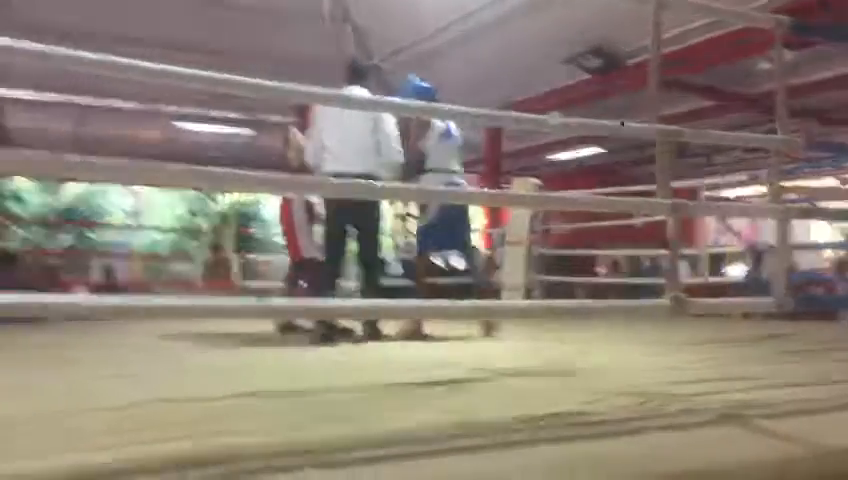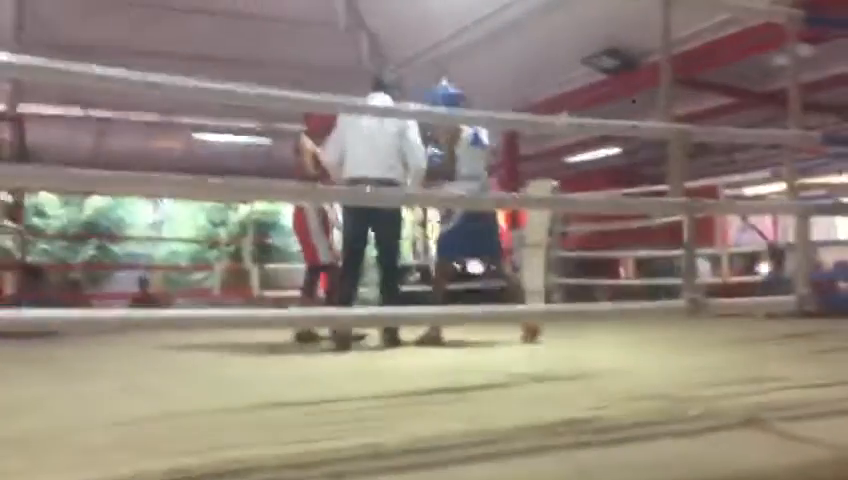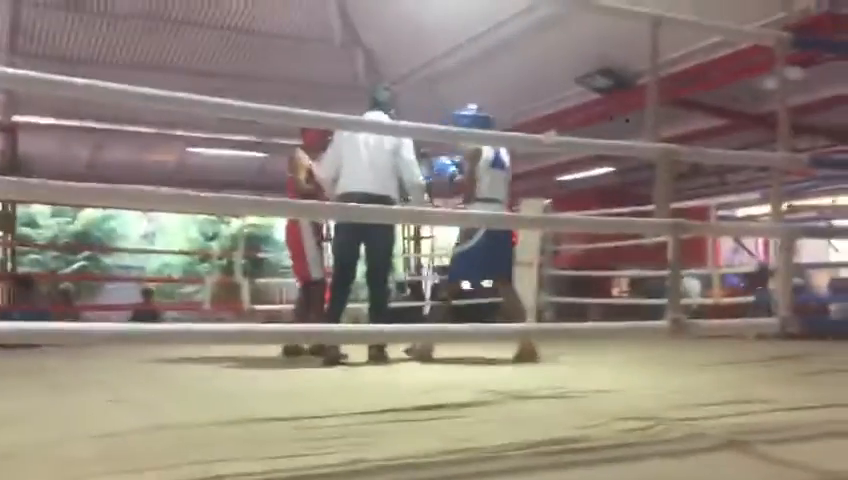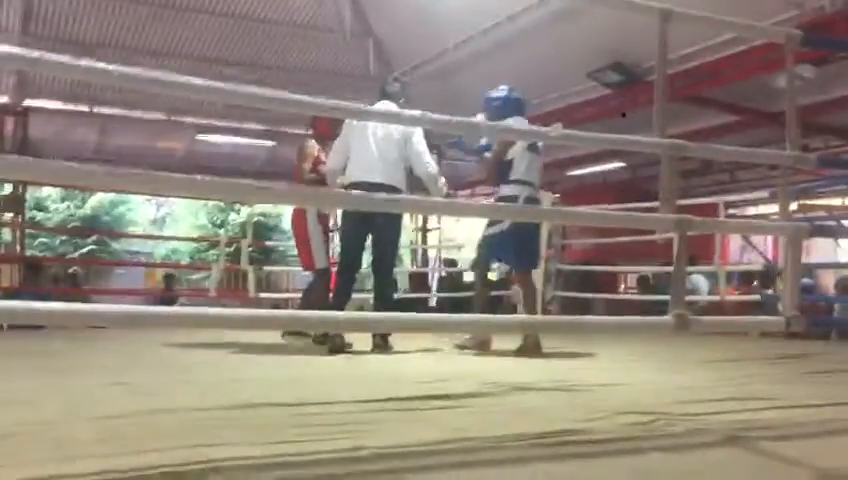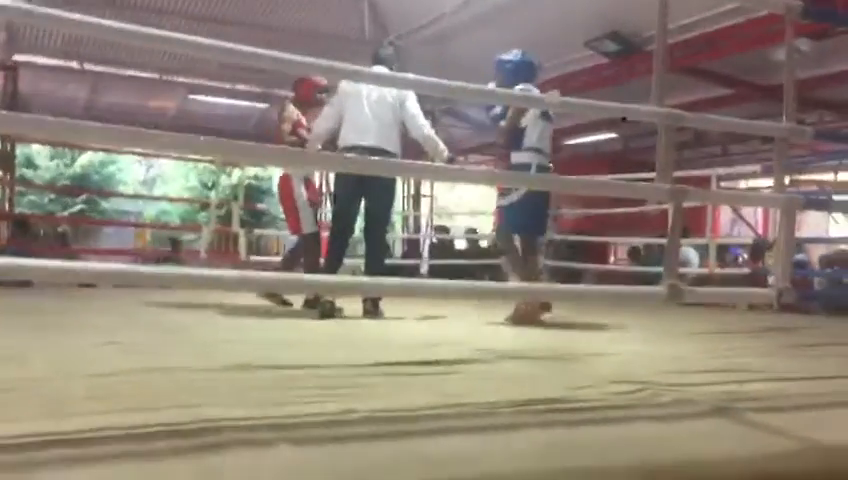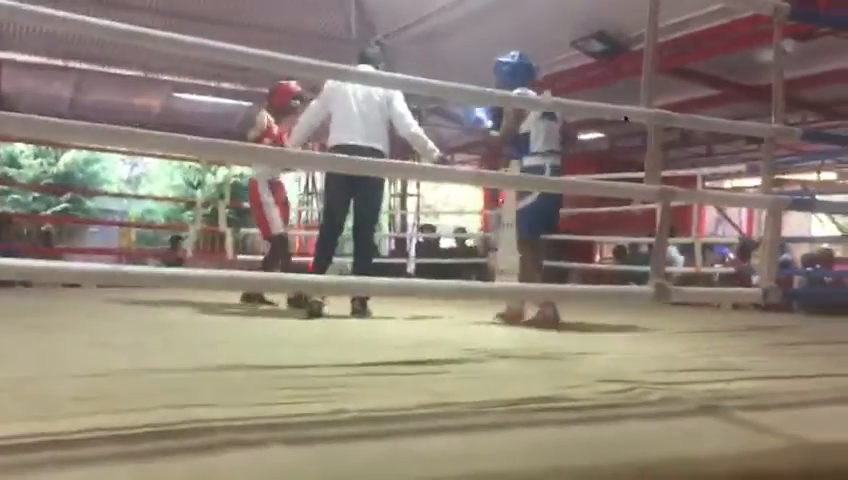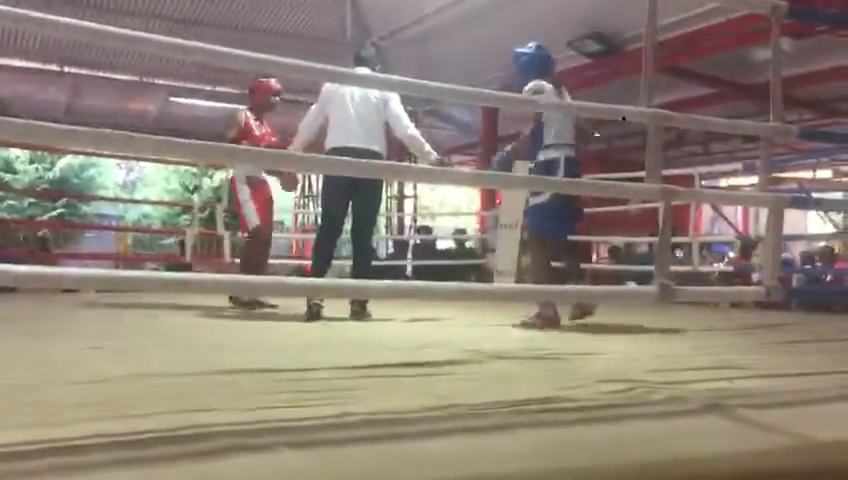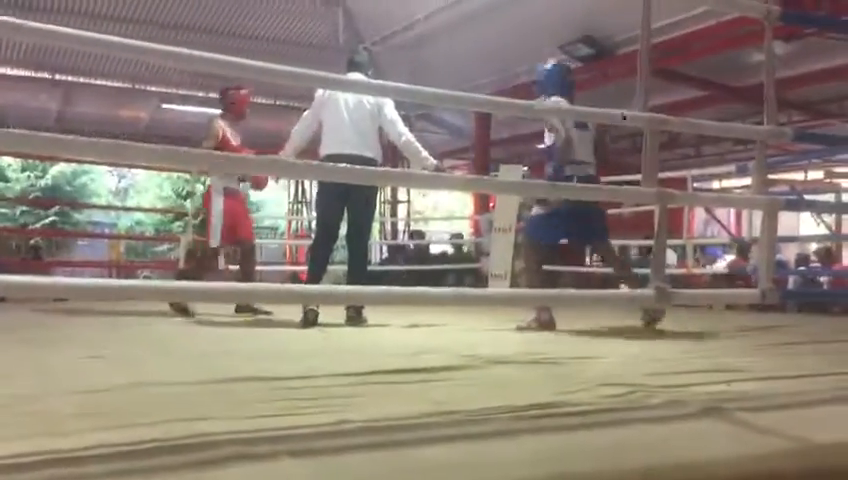
dt=0.2s
person 1, frame 1
left shoulder: (325, 107)
right shoulder: (378, 107)
left elbow: (311, 155)
right elbow: (393, 154)
right wrist: (385, 179)
right hip: (366, 184)
left knee: (332, 252)
right knee: (369, 253)
right ankle: (370, 320)
person 1, frame 2
left shoulder: (350, 114)
right shoulder: (401, 115)
left elbow: (330, 157)
right elbow: (417, 161)
right wrist: (411, 185)
left hip: (355, 189)
right hip: (387, 190)
left knee: (351, 258)
right knee: (388, 259)
left ankle: (342, 325)
right ankle: (389, 328)
person 1, frame 3
left shoulder: (346, 130)
right shoulder: (397, 133)
left elbow: (325, 174)
right elbow: (413, 178)
left wrist: (337, 198)
right wrist: (418, 203)
left hip: (349, 204)
right hip: (381, 206)
left knee: (342, 274)
right knee: (378, 276)
right ankle: (377, 344)
person 1, frame 4
left shoulder: (356, 119)
right shoulder: (407, 123)
left elbow: (333, 163)
right elbow: (424, 166)
left wrist: (335, 187)
right wrist: (441, 192)
left hip: (357, 193)
right hip: (389, 196)
left knee: (347, 263)
right knee: (384, 266)
left ankle: (335, 330)
right ankle: (381, 334)
person 1, frame 5
left shoulder: (349, 84)
right shoulder: (400, 88)
left elbow: (324, 125)
right elbow: (420, 128)
left wrist: (311, 148)
right wrist: (443, 155)
left hip: (351, 158)
right hip: (383, 161)
left knee: (340, 228)
right knee: (376, 231)
left ankle: (327, 295)
right ankle: (371, 299)
person 1, frame 6
left shoulder: (336, 83)
right shoulder: (387, 87)
left elbow: (309, 118)
right elbow: (408, 127)
left wrist: (289, 147)
right wrist: (434, 154)
left hip: (340, 157)
right hip: (372, 160)
left knee: (330, 227)
right knee: (364, 230)
left ankle: (315, 294)
right ankle: (359, 298)
person 1, frame 7
left shoulder: (333, 86)
right shoulder: (384, 89)
left elbow: (310, 123)
right elbow: (405, 128)
left wrist: (292, 152)
right wrist: (432, 157)
left hip: (338, 159)
right hip: (370, 162)
left knee: (328, 229)
right knee: (363, 232)
left ankle: (314, 297)
right ankle: (358, 301)
person 1, frame 8
left shoulder: (326, 92)
right shoulder: (377, 94)
left elbow: (303, 129)
right elbow: (399, 134)
left wrist: (283, 158)
right wrist: (429, 163)
left hip: (332, 166)
right hip: (365, 168)
left knee: (324, 235)
right knee: (358, 238)
left ankle: (310, 303)
right ankle: (354, 307)
person 2, frame 1
left shoulder: (420, 119)
right shoulder: (449, 123)
left elbow: (412, 163)
right wrist: (415, 167)
left hip: (436, 190)
right hip: (457, 188)
left knee: (423, 256)
right knee: (467, 253)
left ankle: (416, 322)
person 2, frame 2
left shoulder: (449, 126)
right shoulder: (480, 130)
left elbow: (445, 168)
left wrist: (433, 160)
right wrist: (440, 159)
right hip: (483, 197)
left knee: (443, 264)
right knee: (499, 261)
left ankle: (434, 329)
person 2, frame 3
left shoulder: (474, 147)
right shoulder: (501, 151)
left elbow: (467, 191)
left wrist: (454, 175)
left knee: (451, 283)
right knee: (504, 284)
left ankle: (426, 344)
right ankle: (526, 343)
person 2, frame 4
left shoulder: (511, 125)
left elbow: (492, 170)
left wrist: (487, 149)
right wrist: (494, 151)
left hip: (512, 202)
right hip: (530, 203)
left knee: (481, 263)
right knee: (523, 272)
left ankle: (480, 331)
right ankle: (532, 337)
person 2, frame 5
left shoulder: (522, 92)
left elbow: (506, 135)
left wrist: (497, 116)
left hip: (525, 171)
right hip: (540, 172)
left knee: (505, 235)
right knee: (529, 241)
left ankle: (534, 296)
right ankle: (527, 305)
person 2, frame 6
left shoulder: (520, 97)
left elbow: (504, 138)
left hip: (537, 173)
right hip: (550, 172)
left knee: (527, 241)
right knee: (529, 241)
left ankle: (546, 308)
right ankle: (516, 307)
person 2, frame 7
left shoulder: (534, 88)
right shoulder: (561, 92)
left elbow: (533, 132)
right elbow: (576, 131)
left wrist: (508, 153)
left hip: (551, 166)
right hip: (568, 164)
left knee: (538, 237)
right knee: (556, 236)
left ankle: (547, 310)
right ankle: (581, 298)
person 2, frame 8
left shoulder: (551, 105)
left elbow: (564, 142)
right elbow: (600, 151)
left wrist: (552, 174)
left hip: (567, 182)
right hip: (589, 181)
left knee: (531, 243)
right knee: (604, 248)
left ankle: (543, 314)
right ankle: (648, 304)
person 3, frame 1
right shoulder: (294, 134)
right elbow: (294, 165)
left hip: (306, 203)
right hip: (299, 202)
left knee: (301, 263)
right knee: (312, 263)
left ankle: (287, 319)
right ankle: (324, 321)
person 3, frame 2
left shoulder: (314, 147)
right shoulder: (306, 142)
right elbow: (308, 173)
right wrist: (330, 176)
left hip: (318, 212)
right hip: (310, 213)
left knee: (316, 270)
right knee: (330, 268)
left ankle: (305, 327)
person 3, frame 3
left shoulder: (311, 160)
right shoulder: (300, 157)
right elbow: (300, 190)
right wrist: (323, 191)
left hip: (310, 225)
right hip: (303, 225)
left knee: (311, 284)
right knee: (316, 282)
left ankle: (295, 341)
person 3, frame 4
left shoulder: (321, 150)
right shoulder: (310, 146)
right elbow: (303, 178)
right wrist: (328, 179)
left hip: (318, 215)
right hip: (309, 215)
left knee: (321, 273)
right knee: (322, 272)
person 3, frame 5
left shoulder: (305, 118)
right shoulder: (290, 111)
right elbow: (284, 140)
right wrist: (310, 139)
left hip: (305, 181)
right hip: (294, 181)
left knee: (306, 239)
right knee: (311, 237)
right ankle: (313, 295)
person 3, frame 6
left shoulder: (282, 127)
right shoulder: (261, 117)
right wrist: (277, 145)
left hip: (277, 185)
right hip: (261, 185)
left knee: (277, 241)
right knee: (279, 237)
left ankle: (253, 291)
right ankle: (294, 294)
person 3, frame 7
left shoulder: (265, 123)
right shoulder: (242, 117)
left wrist: (282, 174)
right wrist: (254, 147)
left hip: (261, 183)
right hip: (244, 182)
left knee: (264, 238)
right knee: (256, 233)
person 3, frame 8
left shoulder: (233, 132)
right shoulder: (217, 127)
left wrist: (247, 176)
left hip: (235, 193)
right hip: (219, 194)
left knee: (248, 246)
right knee: (212, 248)
left ankle: (244, 302)
